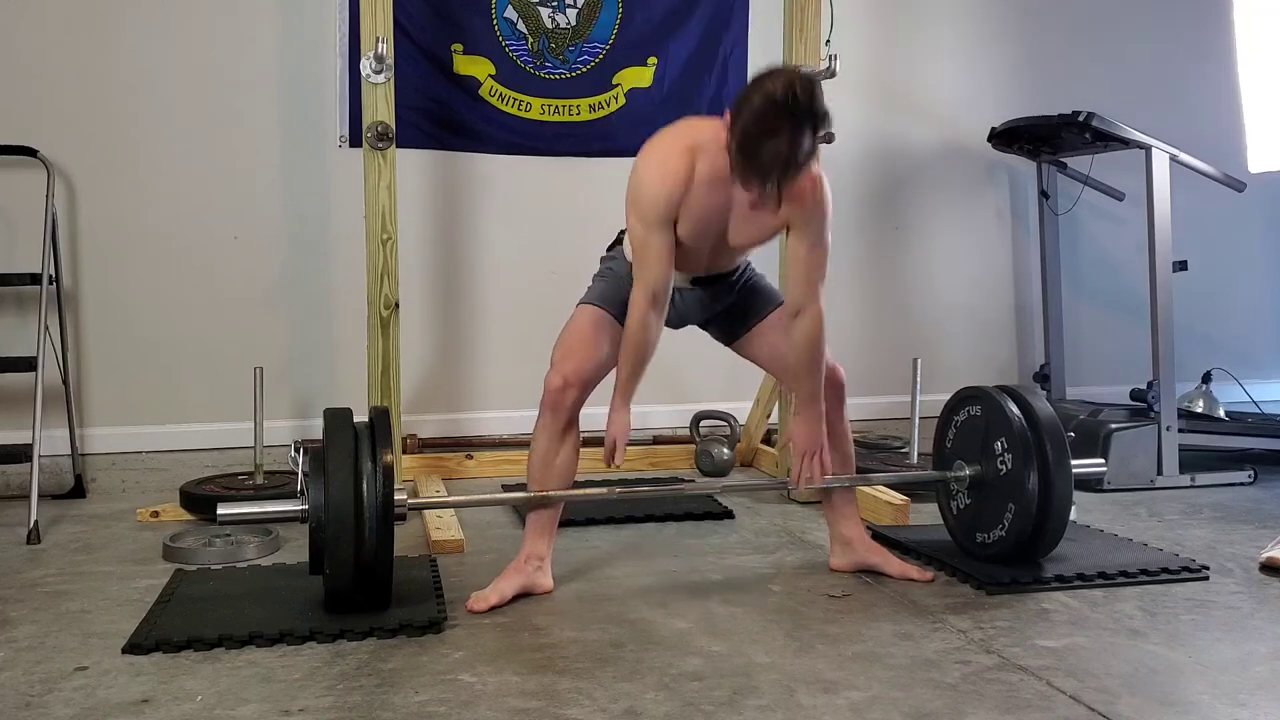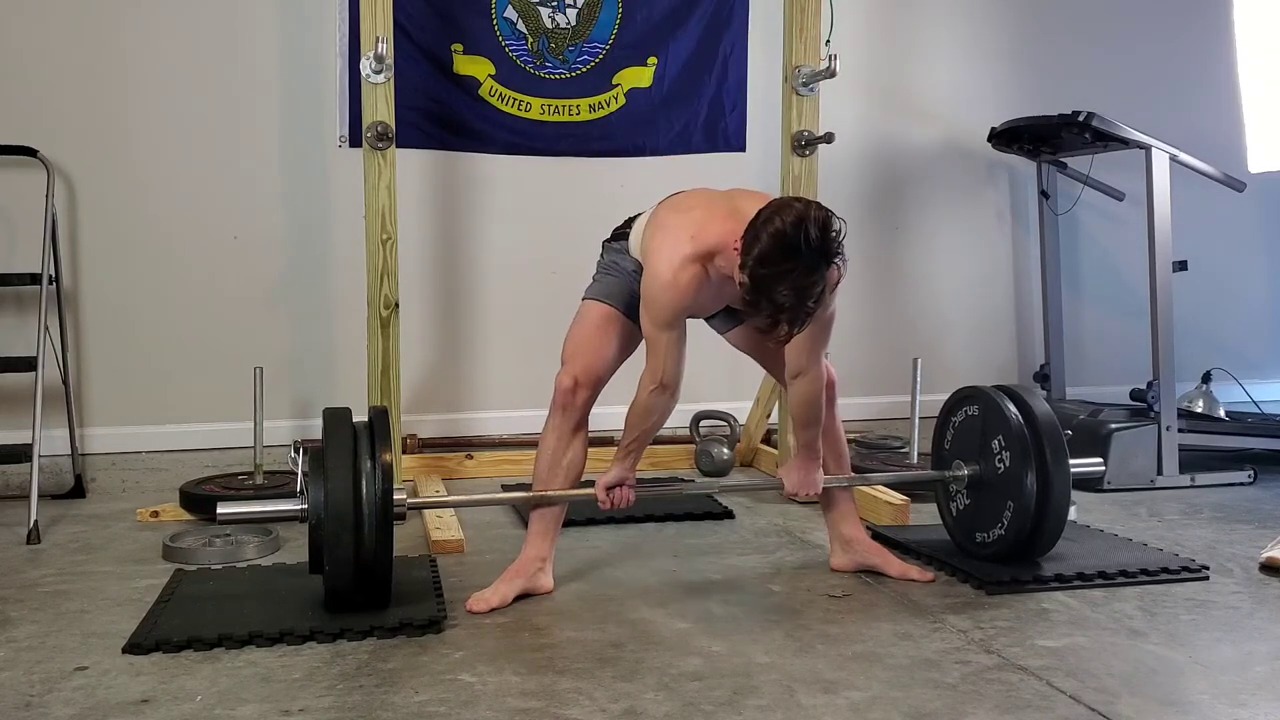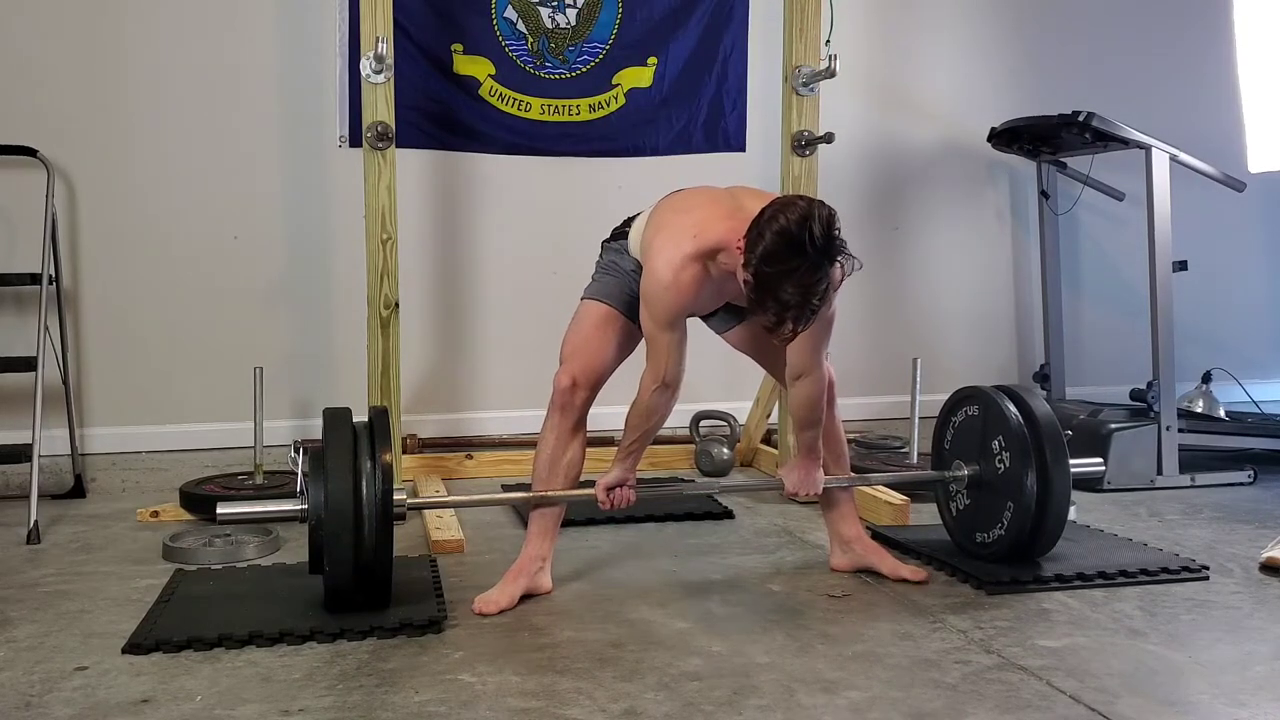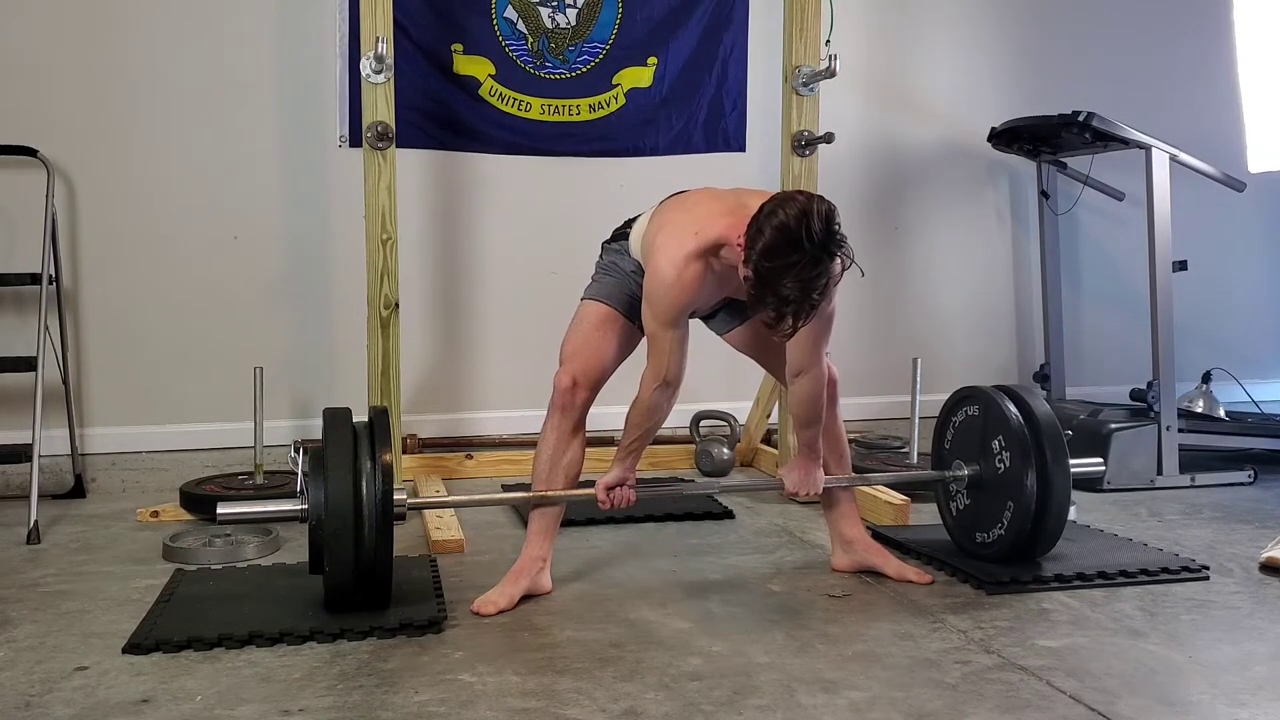
dt=1s
person 1, frame 1
left shoulder: (806, 188)
right shoulder: (667, 162)
left elbow: (804, 308)
right elbow: (650, 298)
left wrist: (808, 411)
right wrist: (622, 403)
left hip: (728, 281)
right hip: (636, 276)
left knee: (827, 383)
right knee: (563, 385)
left ankle: (849, 541)
right ankle: (533, 560)
person 1, frame 2
left shoulder: (814, 267)
right shoulder: (675, 266)
left elbow: (804, 373)
right elbow: (662, 385)
left wrist: (807, 459)
left hip: (722, 271)
right hip: (636, 262)
left knee: (822, 383)
right knee: (574, 386)
left ankle: (849, 540)
right ankle: (534, 561)
person 1, frame 3
left shoulder: (816, 265)
right shoulder: (674, 266)
left elbow: (805, 374)
right elbow: (663, 383)
left wrist: (808, 459)
left hip: (727, 274)
right hip: (634, 262)
left knee: (821, 382)
right knee: (573, 385)
left ankle: (848, 541)
right ankle: (533, 562)
person 1, frame 4
left shoulder: (817, 261)
right shoulder: (677, 263)
left elbow: (805, 371)
right elbow: (663, 382)
left wrist: (808, 457)
left hip: (725, 280)
right hip: (636, 264)
left knee: (824, 380)
right knee: (573, 385)
left ankle: (850, 541)
right ankle: (534, 563)
